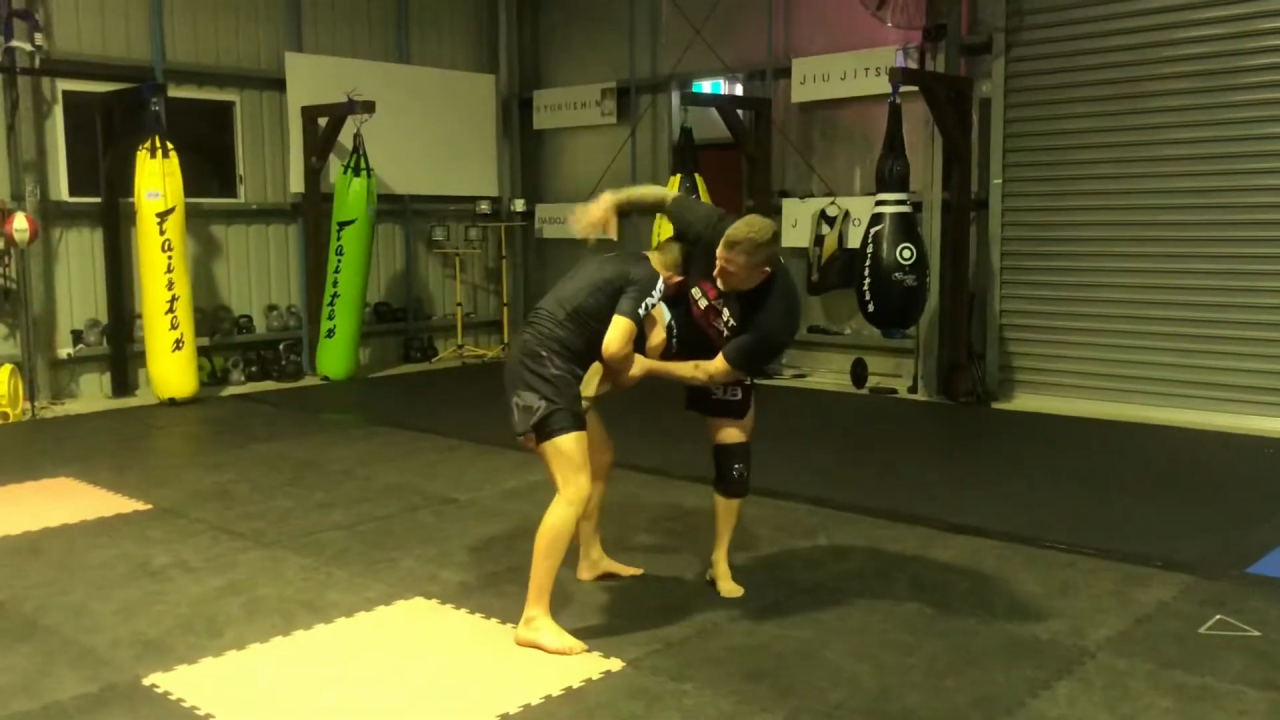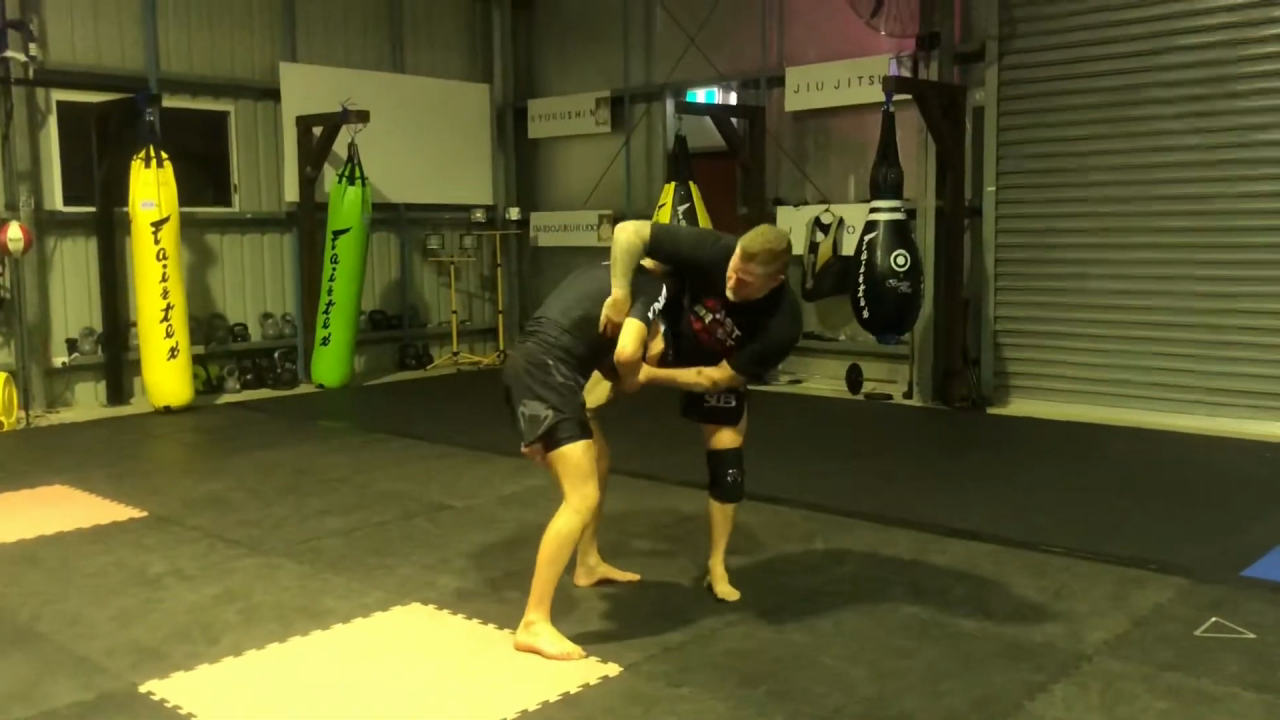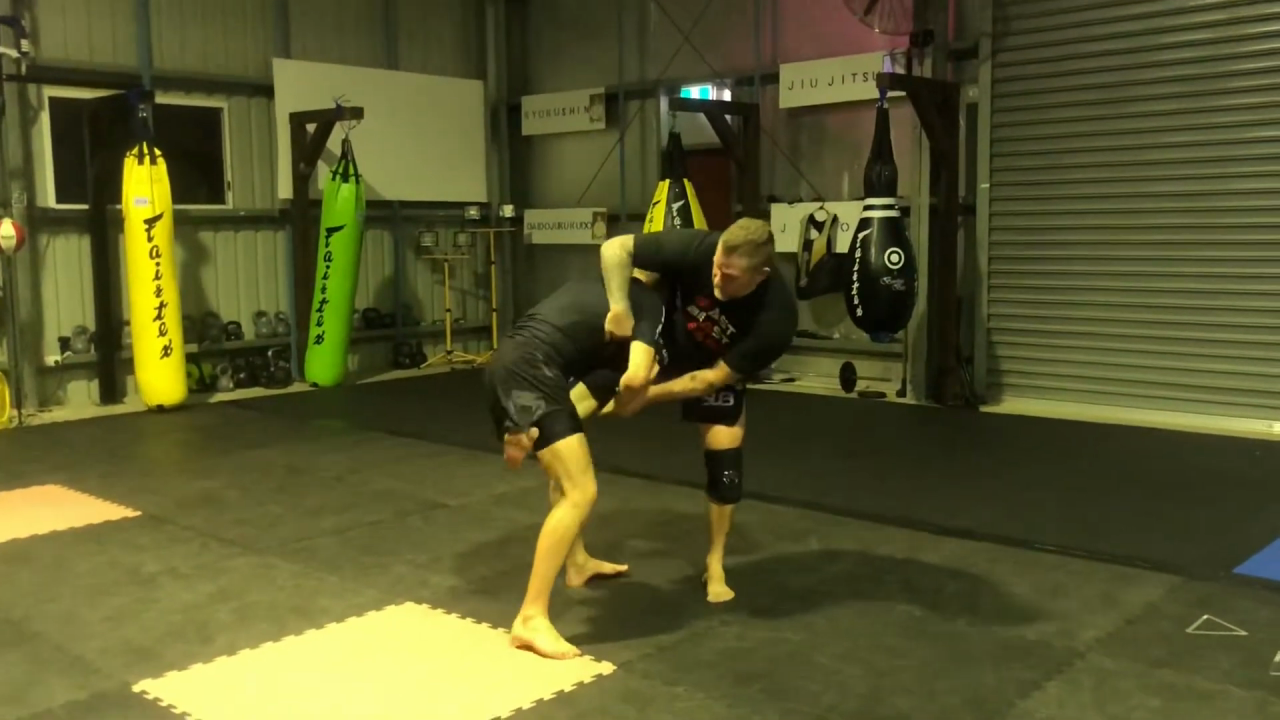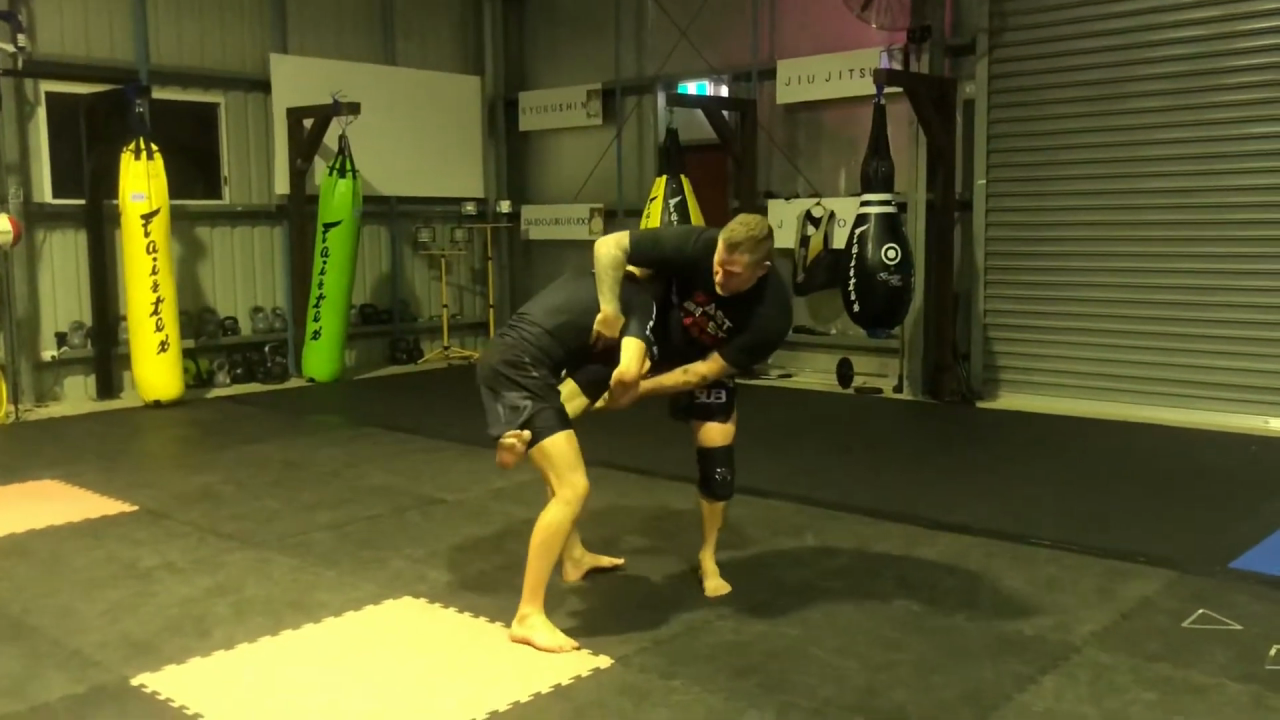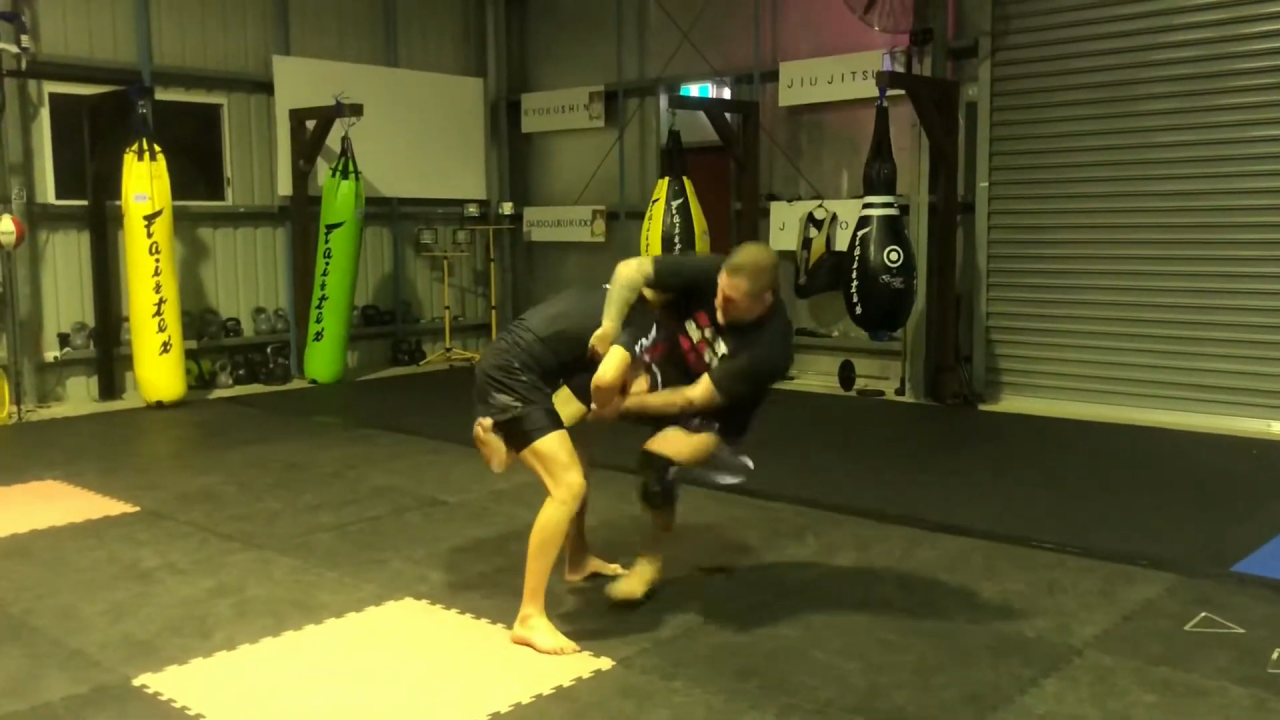
dt=0.4s
person 1, frame 1
left shoulder: (622, 263)
right shoulder: (649, 279)
right elbow: (613, 348)
right wrist: (625, 374)
left hip: (537, 359)
right hip: (544, 367)
left knee: (600, 457)
right knee: (576, 490)
left ankle: (591, 559)
right ankle: (534, 619)
person 1, frame 2
left shoulder: (608, 271)
right shoulder: (653, 286)
right elbow: (626, 352)
right wrist: (630, 381)
left hip: (529, 364)
right hip: (546, 372)
left knee: (595, 463)
right knee: (582, 498)
left ankle: (588, 564)
right ankle: (534, 624)
person 1, frame 3
left shoulder: (602, 285)
right shoulder: (651, 302)
right elbow: (635, 377)
left hip: (508, 361)
right hip: (531, 370)
left knee: (571, 469)
right knee: (581, 491)
left ankle: (577, 563)
right ankle: (531, 619)
person 1, frame 4
left shoulder: (588, 279)
right shoulder: (643, 299)
right elbow: (628, 372)
left hip: (500, 358)
right hip: (520, 371)
left knee: (562, 467)
right knee: (572, 487)
left ankle: (574, 557)
right ankle: (528, 617)
person 1, frame 5
left shoulder: (604, 296)
right shoulder: (644, 319)
right elbow: (607, 378)
left hip: (503, 365)
right hip: (512, 375)
left knee: (567, 464)
right knee: (568, 487)
left ankle: (578, 560)
right ankle: (529, 618)
person 2, frame 1
left shoulder: (776, 319)
right shoulder: (712, 229)
left elbow: (714, 372)
right elbow: (664, 197)
left wrist: (649, 366)
right wrist: (612, 200)
left hip: (723, 366)
right hip: (676, 324)
left knee: (733, 459)
left ankle: (719, 561)
person 2, frame 2
left shoulder: (782, 326)
right shoulder: (711, 250)
left elbow: (718, 378)
right elbow: (629, 232)
left wrist: (651, 375)
right wrist: (620, 294)
left hip: (716, 371)
right hip: (666, 330)
left knee: (728, 466)
left ankle: (717, 566)
person 2, frame 3
left shoulder: (776, 318)
right shoulder: (697, 249)
left elbow: (715, 378)
right elbow: (614, 248)
left wrist: (649, 394)
right wrist: (620, 308)
left hip: (715, 372)
right hip: (661, 338)
left knee: (725, 464)
left ankle: (715, 565)
person 2, frame 4
left shoulder: (771, 313)
right shoulder: (695, 245)
left elbow: (706, 371)
right elbow: (609, 246)
left wrist: (641, 389)
right wrist: (611, 310)
left hip: (708, 367)
right hip: (652, 333)
left knee: (717, 460)
left ankle: (708, 558)
person 2, frame 5
left shoulder: (768, 348)
right shoulder: (708, 273)
left elbow: (694, 400)
right elbow: (633, 269)
left wrist: (625, 405)
right wrist: (610, 327)
left hip: (710, 413)
left knee: (658, 457)
left ankle: (651, 558)
